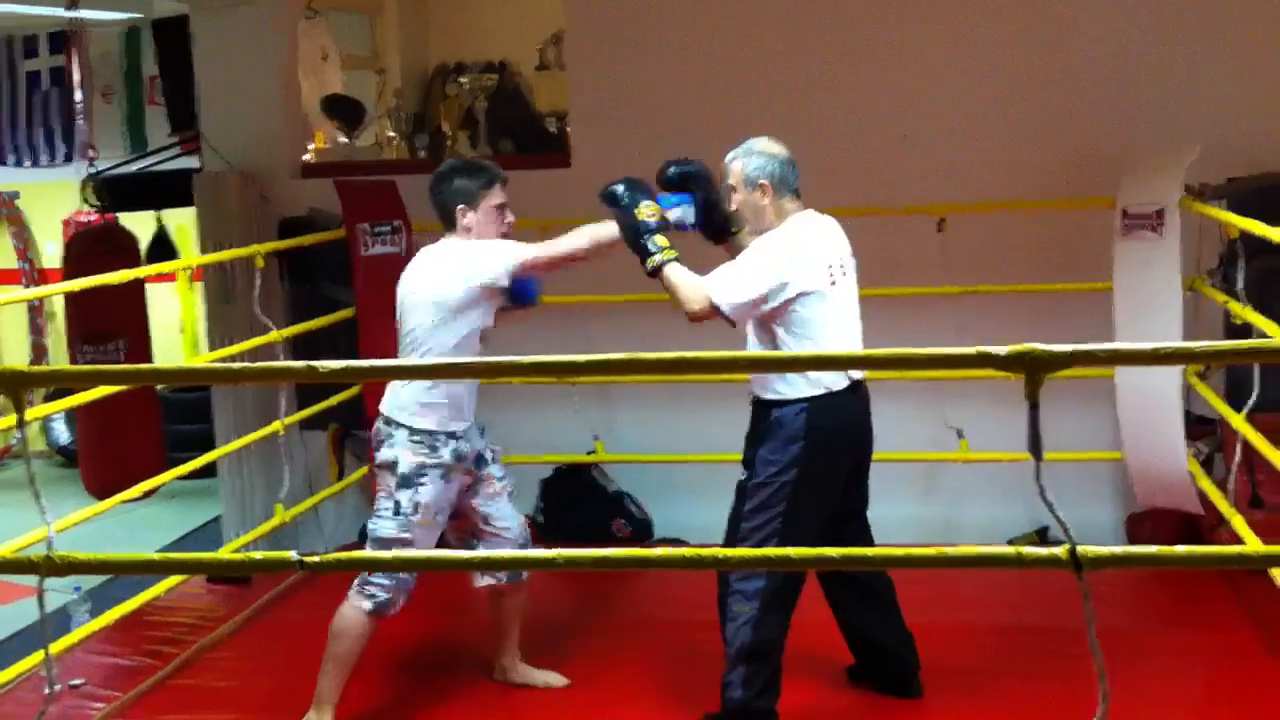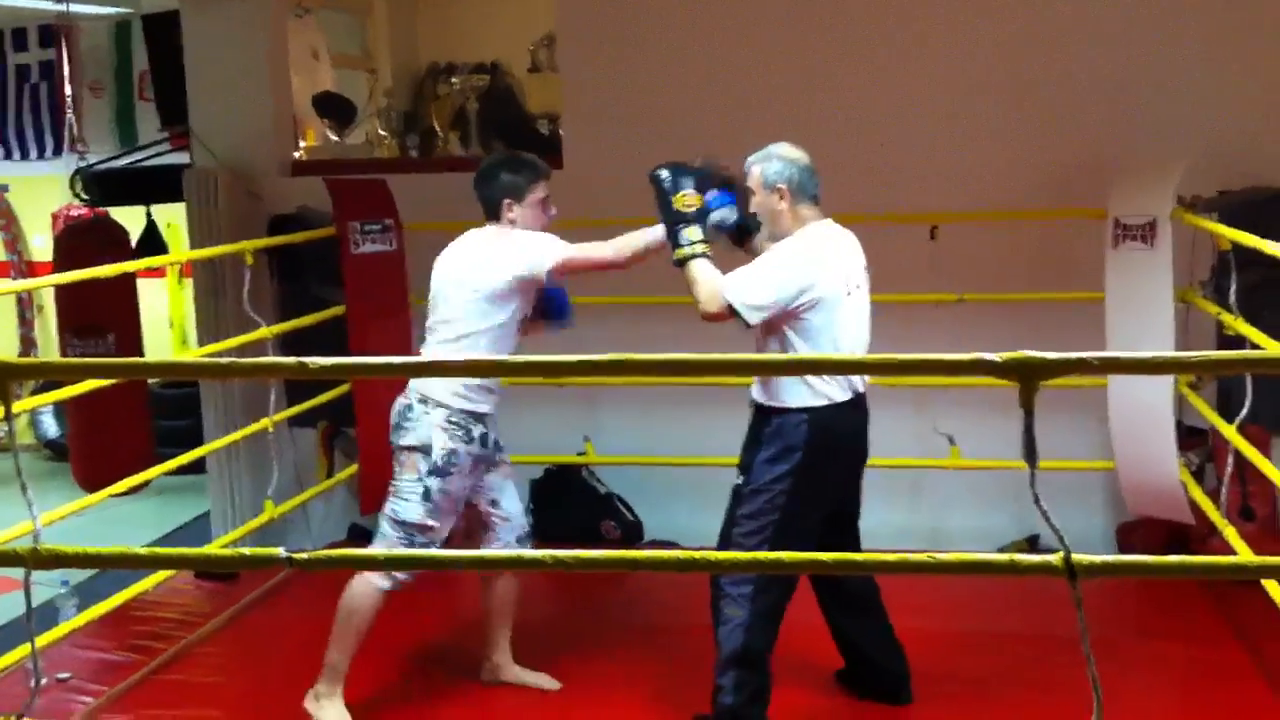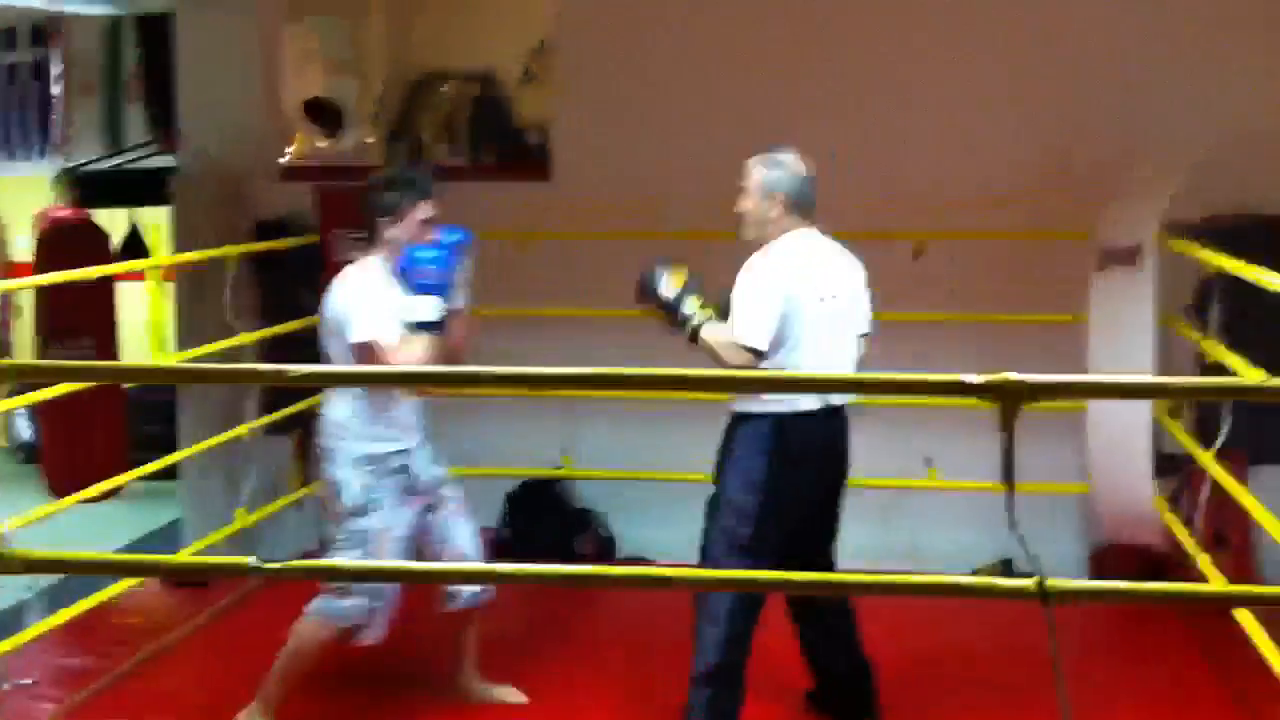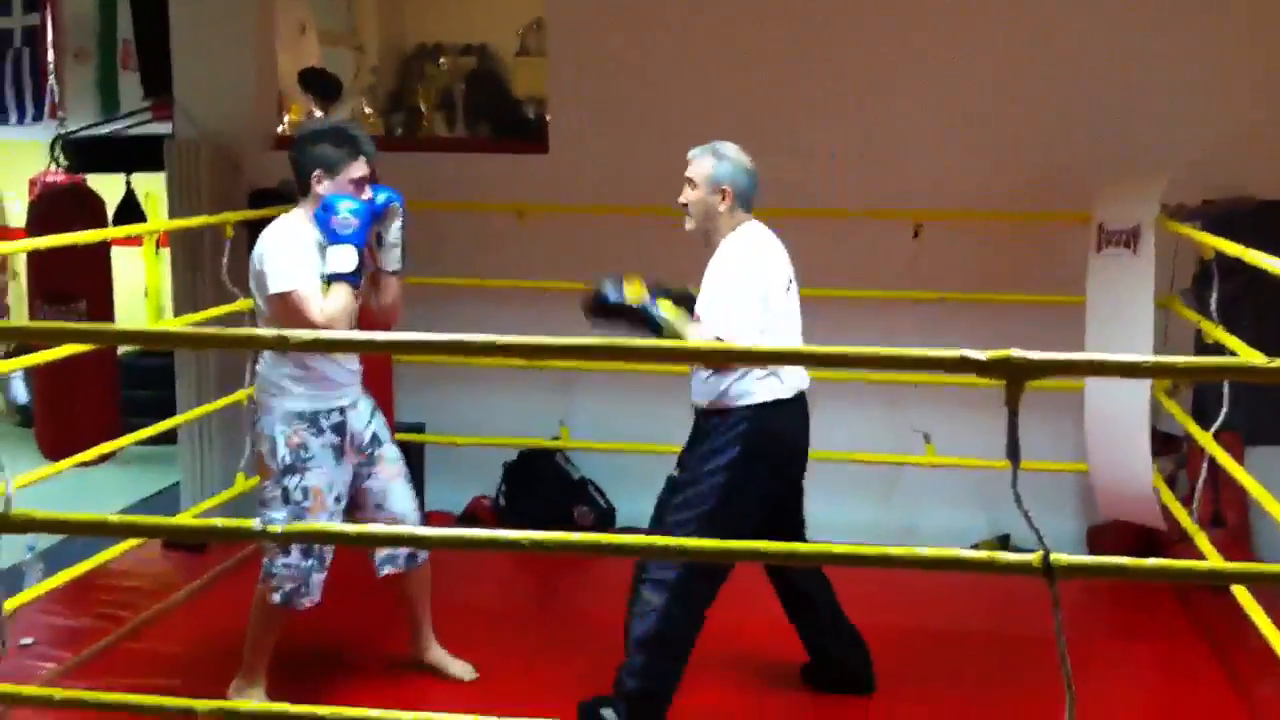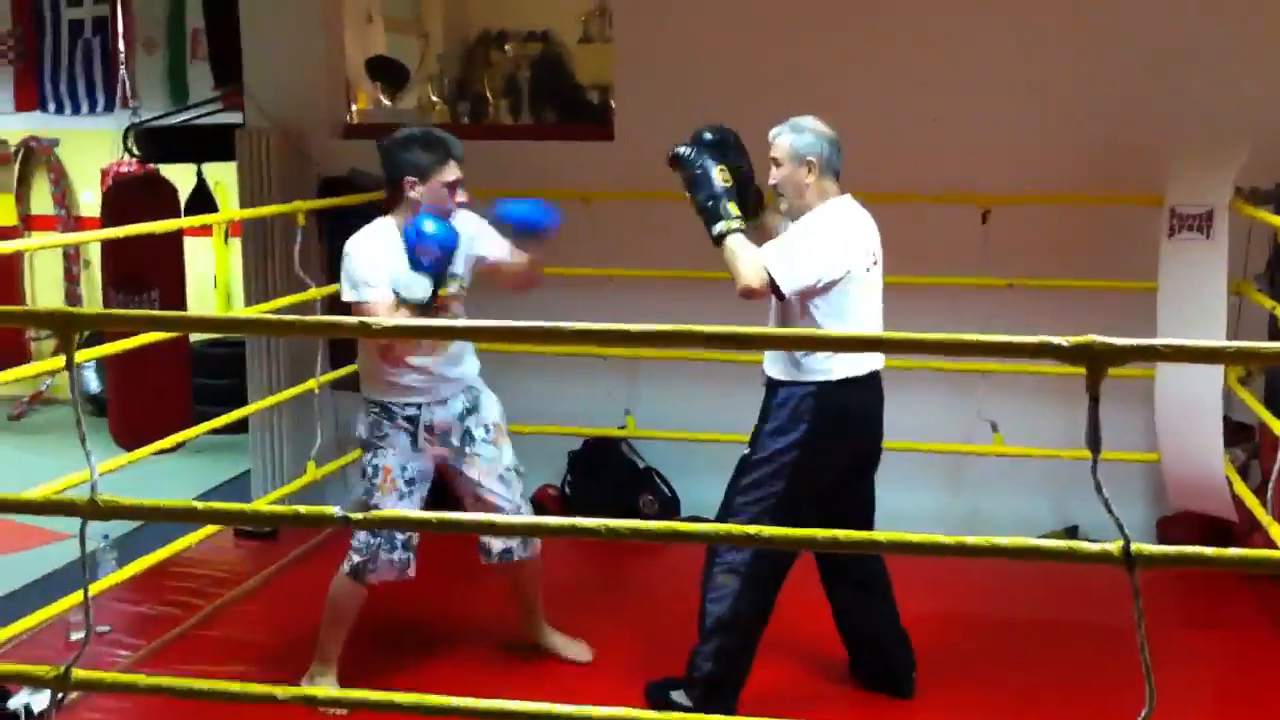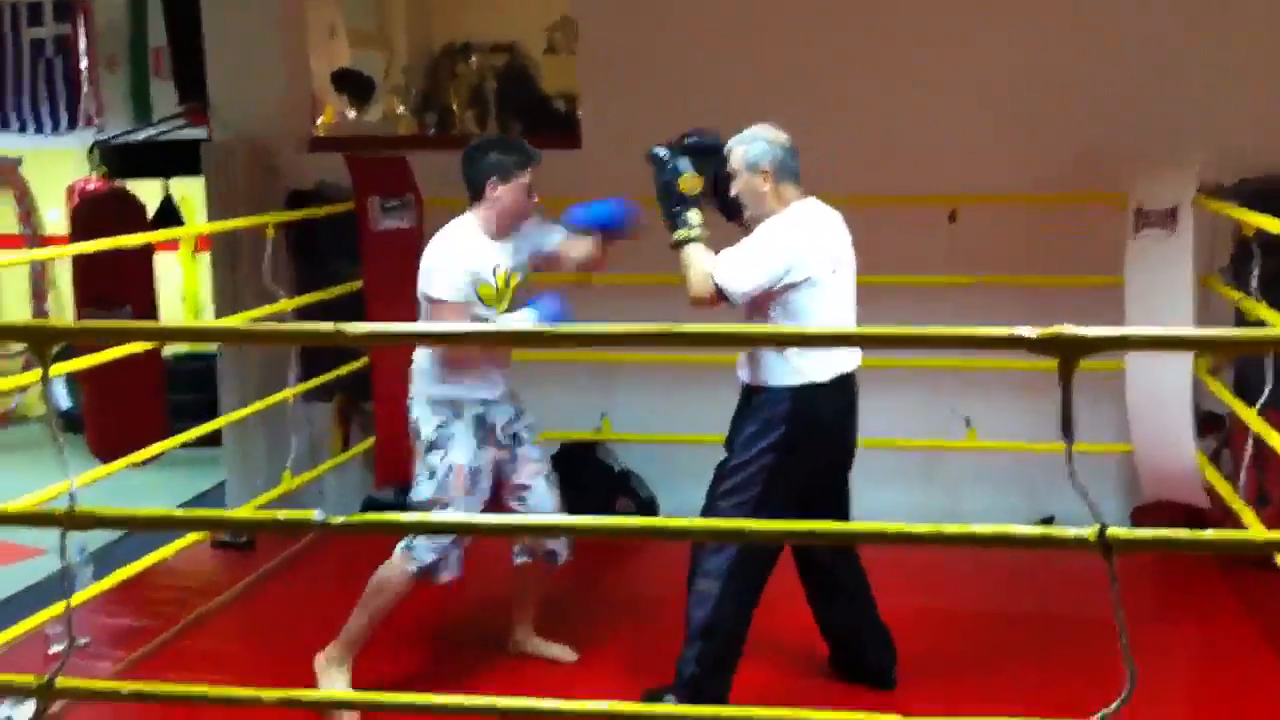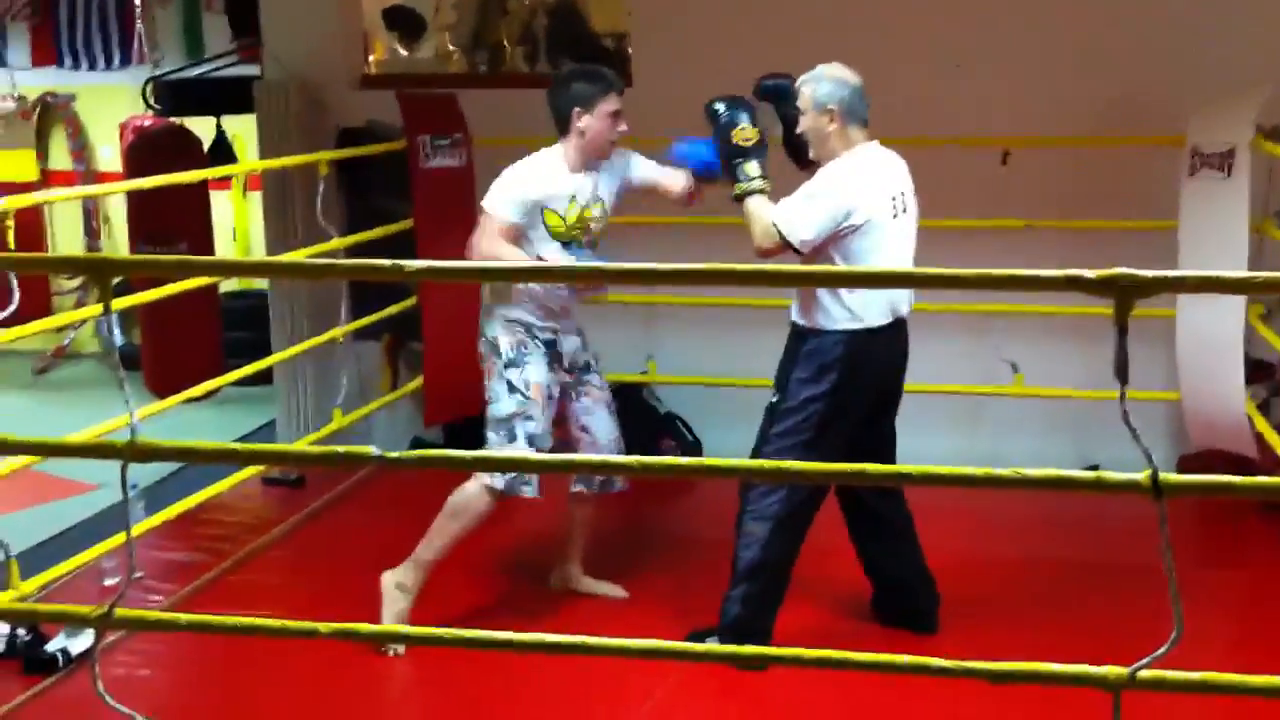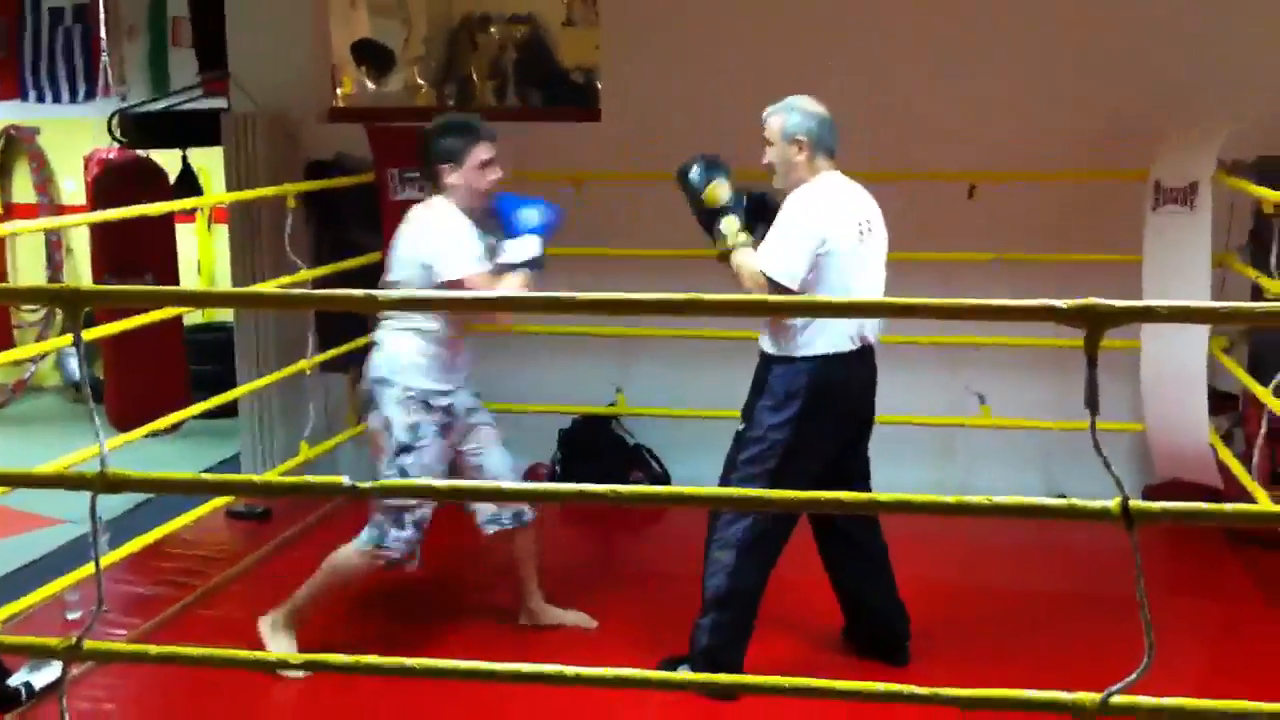
dt=0.5s
person 1, frame 1
left shoulder: (787, 247)
right shoulder: (822, 230)
left elbow: (701, 303)
right elbow: (756, 269)
left wrist: (650, 242)
right wrist: (717, 222)
left hip: (801, 422)
right hip: (843, 411)
left knee: (755, 560)
right knee: (845, 544)
right ankle: (893, 665)
person 1, frame 2
left shoulder: (802, 256)
right shoulder: (838, 242)
left elbow: (714, 303)
left wrist: (687, 228)
right wrist: (734, 226)
left hip: (799, 430)
right hip: (841, 419)
left knee: (746, 568)
right knee: (835, 552)
right ankle: (881, 672)
person 1, frame 3
left shoulder: (771, 265)
right shoulder: (843, 262)
left elbow: (739, 357)
left wrist: (686, 309)
left hip: (772, 435)
right hip: (826, 431)
left knee: (730, 575)
right knee: (811, 567)
person 1, frame 4
left shoulder: (740, 258)
right shoulder: (754, 244)
left elbow: (716, 347)
left wrist: (655, 309)
right wrist: (665, 305)
left hip: (746, 428)
right hip: (778, 418)
left knee: (673, 559)
right knee: (786, 548)
right ankle: (844, 664)
person 1, frame 5
left shoulder: (828, 228)
right shoulder: (843, 219)
left elbow: (753, 279)
right elbow: (779, 242)
left wrist: (717, 203)
right wrist: (739, 184)
left hip: (814, 404)
right hip: (851, 400)
left knee: (745, 540)
right knee: (847, 537)
right ankle: (886, 663)
person 1, frame 6
left shoulder: (786, 236)
right shoulder: (823, 220)
left elbow: (703, 288)
right elbow: (758, 237)
left wrist: (684, 210)
right wrist: (719, 166)
left hip: (787, 410)
right hip: (830, 400)
left knee: (726, 545)
right knee: (825, 538)
left ankle: (699, 689)
right ankle: (868, 658)
person 1, frame 7
left shoulder: (844, 181)
right shoulder: (886, 164)
left elbow: (767, 238)
right elbow: (818, 175)
left wrist: (744, 162)
right wrist: (787, 111)
left hip: (837, 352)
right hip: (880, 344)
left knee: (775, 487)
right knee: (871, 479)
left ankle: (743, 629)
right ankle: (909, 601)
person 1, frame 8
left shoulder: (808, 205)
right shoulder: (857, 199)
left elbow: (762, 286)
left wrist: (725, 219)
right wrist: (758, 224)
left hip: (806, 378)
right hip: (851, 370)
left knee: (745, 512)
right knee: (845, 507)
left ankle: (715, 658)
right ankle: (882, 631)
person 2, frame 1
left shoulder: (464, 261)
right shoulder: (466, 260)
right elbow: (569, 248)
left wrist: (505, 291)
left hip: (459, 435)
right hip: (416, 440)
left knee: (510, 543)
right knee: (382, 583)
left ankle: (508, 661)
person 2, frame 2
left shoulder: (471, 249)
right shoulder: (517, 248)
right elbow: (608, 255)
left wrist: (532, 312)
right wrist: (673, 228)
left hip: (467, 420)
right hip: (437, 420)
left knee: (510, 533)
right knee: (395, 556)
left ankle: (498, 660)
person 2, frame 3
left shoulder: (401, 279)
right shoulder: (358, 290)
left elbow: (449, 352)
right elbow: (407, 373)
left wrist: (453, 288)
right wrist: (429, 301)
left hip: (406, 452)
right hip: (364, 459)
left knee: (466, 563)
right knee: (354, 600)
person 2, frame 4
left shoulder: (343, 231)
right shoulder: (282, 242)
left elbow: (386, 311)
right elbow: (329, 326)
left wrist: (389, 241)
right wrist: (345, 252)
left hip: (353, 405)
right hip: (299, 418)
left knee: (403, 522)
right knee: (296, 558)
left ankle: (426, 643)
right ankle: (249, 680)
person 2, frame 5
left shoulder: (463, 226)
right shoulder: (367, 249)
left elbow: (520, 277)
right elbow: (391, 347)
left wrist: (525, 248)
right wrist: (423, 277)
left hip: (464, 399)
right hip: (396, 414)
left knee: (511, 519)
right knee: (377, 544)
left ankle: (539, 626)
right ankle: (322, 669)
person 2, frame 6
left shoulder: (523, 231)
right shoulder: (451, 247)
left elbow: (578, 256)
right elbow: (453, 345)
left wrist: (602, 226)
right wrist: (525, 321)
left hip: (497, 405)
right hip: (445, 408)
left knee: (544, 517)
right knee: (431, 542)
left ankle: (521, 631)
right ankle: (337, 656)
person 2, frame 7
left shoulder: (616, 165)
right shoulder: (529, 175)
left elbow: (680, 187)
right elbow: (482, 249)
right wrist: (554, 264)
left hip: (564, 334)
right hip: (519, 330)
left knee: (601, 447)
right knee: (512, 464)
left ankle: (569, 570)
right ankle: (406, 579)
person 2, frame 8
left shoulder: (448, 223)
right shoulder: (441, 228)
left elbow: (471, 295)
left wrist: (504, 243)
right wrist: (526, 249)
left hip: (447, 390)
right hip: (407, 396)
left knee: (508, 495)
right knee: (396, 533)
left ankle: (534, 605)
right ankle: (280, 620)
